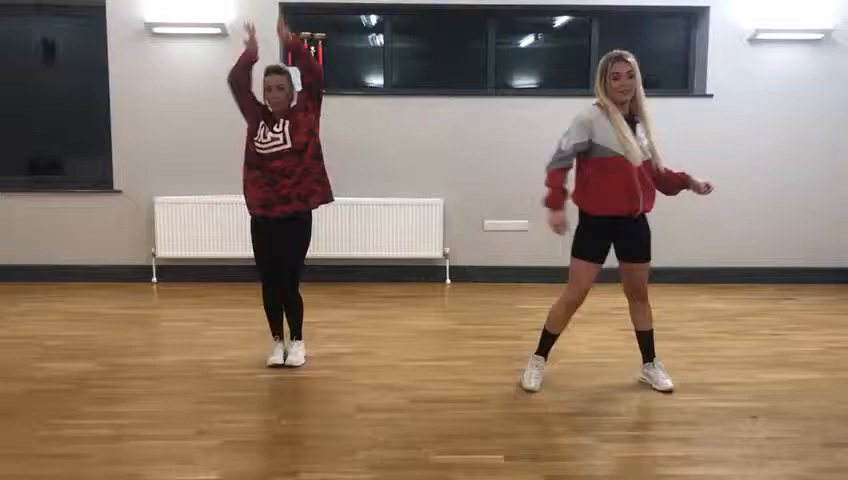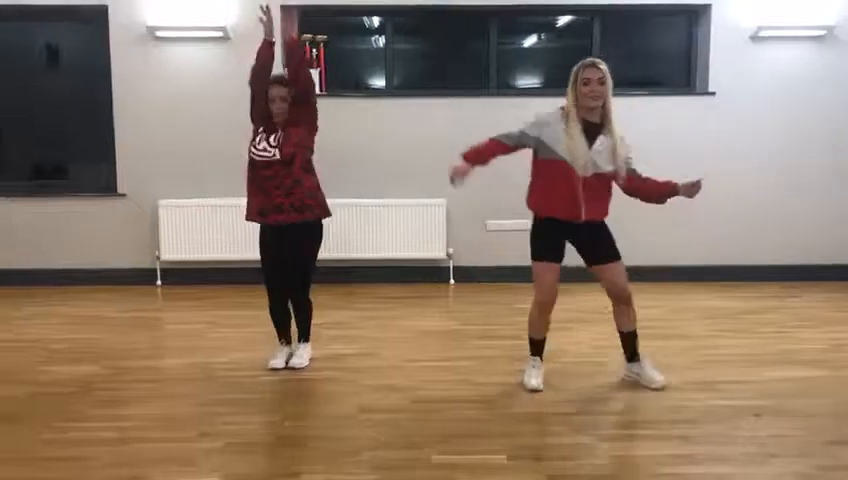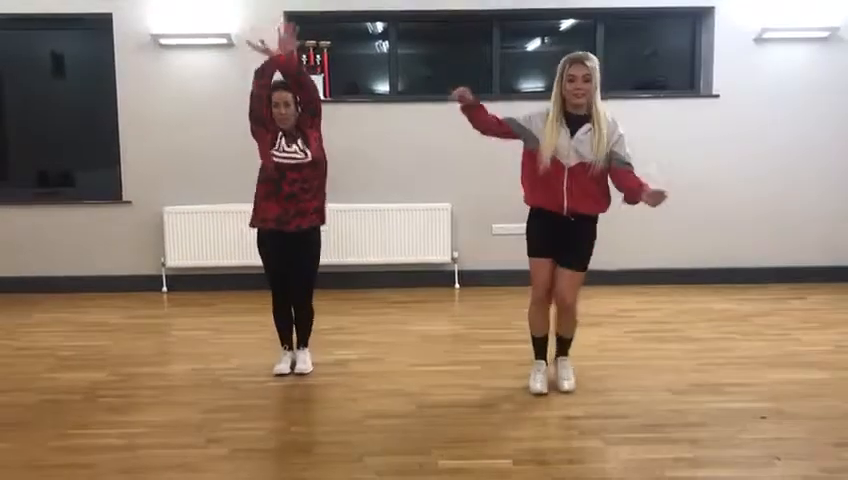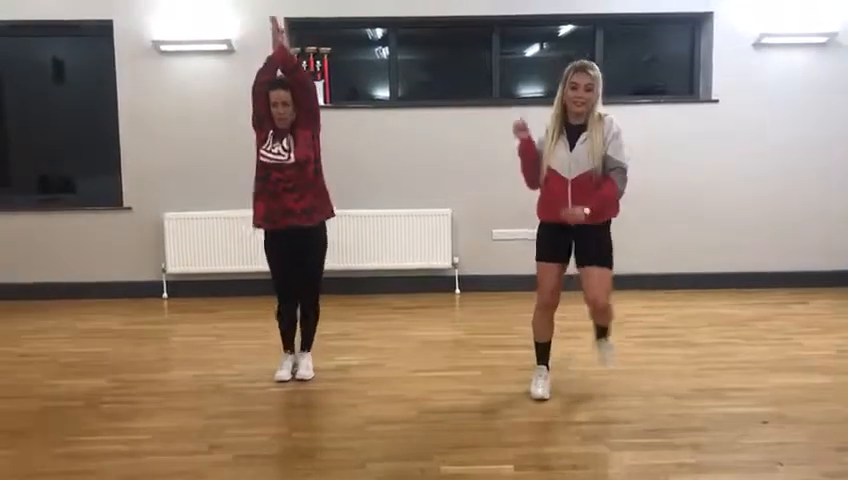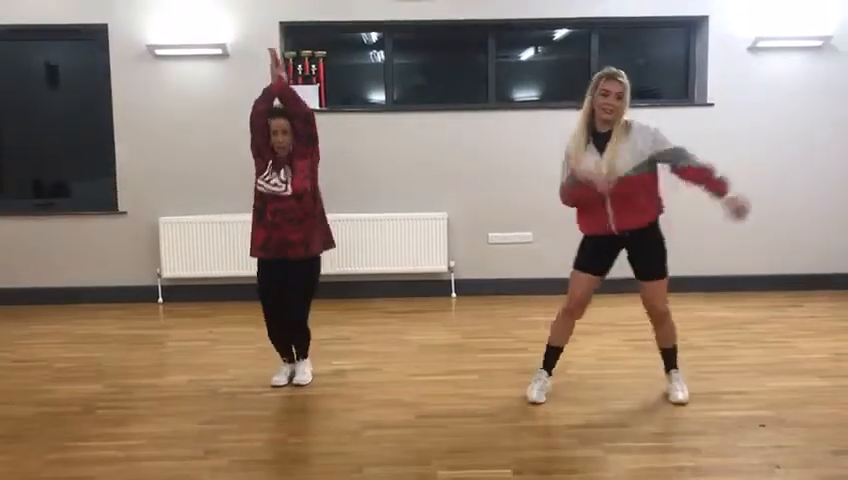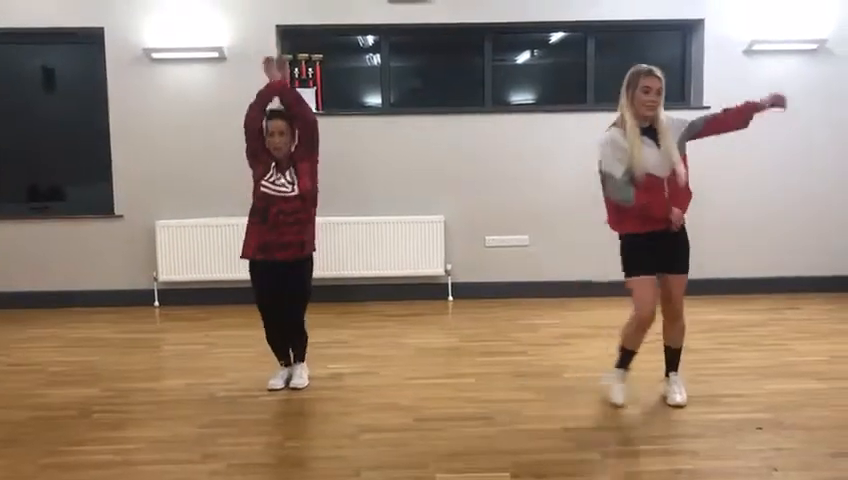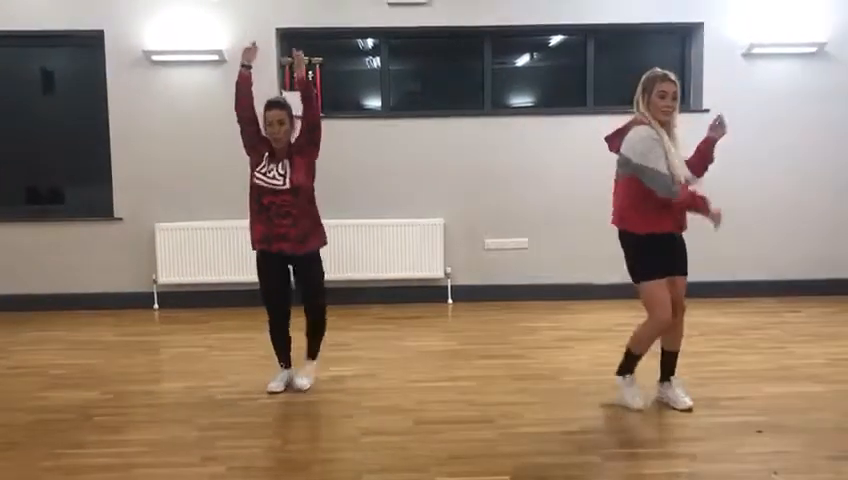
dt=0.3s
person 1, frame 1
left shoulder: (304, 114)
right shoulder: (256, 118)
left elbow: (314, 77)
right elbow: (237, 85)
left wrist: (291, 41)
right wrist: (250, 53)
left hip: (297, 213)
right hip: (263, 214)
left knee: (288, 281)
right knee: (269, 282)
left ankle: (297, 341)
right ankle: (278, 342)
person 1, frame 2
left shoulder: (303, 124)
right shoulder: (262, 124)
left elbow: (303, 84)
right elbow: (257, 84)
left wrist: (291, 40)
right wrist: (268, 39)
left hip: (302, 222)
right hip: (269, 222)
left knee: (298, 289)
right knee: (275, 290)
left ankle: (303, 344)
right ankle: (283, 344)
person 1, frame 3
left shoulder: (310, 129)
right shoulder: (264, 132)
left elbow: (310, 91)
right elbow: (258, 92)
left wrist: (285, 57)
right wrist: (274, 57)
left hip: (306, 227)
right hip: (271, 229)
left knee: (302, 296)
right knee: (280, 296)
left ankle: (303, 349)
right ankle: (286, 350)
person 1, frame 4
left shoulder: (308, 129)
right shoulder: (264, 131)
left elbow: (306, 88)
right elbow: (258, 90)
left wrist: (285, 52)
right wrist: (275, 53)
left hip: (310, 225)
right hip: (276, 228)
left knee: (309, 295)
right knee: (285, 296)
left ankle: (305, 353)
right ankle: (288, 354)
person 1, frame 5
left shoulder: (306, 157)
right shoulder: (263, 158)
left elbow: (305, 118)
right elbow: (256, 117)
left wrist: (282, 83)
right wrist: (273, 83)
left hip: (305, 254)
right hip: (271, 255)
left knee: (296, 317)
right knee: (274, 319)
left ankle: (303, 361)
right ankle: (287, 361)
person 1, frame 6
left shoulder: (305, 160)
right shoulder: (259, 161)
left elbow: (308, 121)
right elbow: (251, 121)
left wrist: (283, 84)
right wrist: (271, 85)
left hip: (298, 255)
right hip: (264, 256)
left knee: (293, 318)
right knee: (271, 320)
left ankle: (300, 364)
right ankle: (284, 365)
person 1, frame 7
left shoulder: (304, 151)
right shoulder: (258, 151)
left elbow: (312, 117)
right elbow: (244, 113)
left wrist: (303, 76)
right wrist: (245, 69)
left hip: (305, 243)
right hip: (268, 246)
left knee: (316, 307)
right knee: (278, 312)
left ankle: (310, 363)
right ankle: (284, 368)
person 2, frame 1
left shoulder: (640, 123)
right shoulder: (591, 119)
right elbow: (559, 161)
left wrist: (686, 182)
right wrist: (555, 205)
left hip: (633, 220)
right hip: (597, 219)
left knee: (638, 293)
right knee: (574, 296)
left ankle: (650, 365)
right ankle: (538, 360)
person 2, frame 2
left shoulder: (613, 137)
right shoulder: (550, 123)
left elbow: (631, 182)
right elbow: (507, 141)
left wrist: (674, 189)
right wrist: (470, 161)
left hip: (592, 224)
right hip: (550, 222)
left knee: (622, 293)
right knee: (545, 300)
left ankle: (634, 363)
right ankle: (535, 361)
person 2, frame 3
left shoulder: (608, 126)
right shoulder: (542, 120)
left elbow: (622, 171)
right elbow: (496, 127)
left wrist: (642, 192)
right wrist: (469, 103)
left hip: (582, 221)
right hip: (543, 217)
left knee: (566, 299)
right knee: (540, 295)
left ankle: (563, 360)
right ankle: (540, 364)
person 2, frame 4
left shoulder: (608, 130)
right shoulder: (551, 132)
left elbow: (617, 178)
right elbow: (534, 180)
left wrist: (589, 208)
right wrist: (525, 144)
left hip: (594, 226)
right hip: (553, 225)
left knee: (598, 300)
right knee: (546, 300)
left ankle: (602, 338)
right ankle: (542, 369)
person 2, frame 5
left shoulder: (640, 135)
right shoulder: (576, 144)
left elbow: (683, 161)
right elbow: (566, 194)
left wrist: (723, 192)
right wrist: (590, 187)
left hip: (643, 233)
right hip: (599, 235)
left knee: (658, 311)
right knee: (571, 306)
left ankle: (673, 373)
right ankle: (544, 375)
person 2, frame 6
left shoulder: (670, 128)
right shoulder: (614, 139)
left elbow: (716, 122)
right elbow: (619, 194)
left wrist: (760, 106)
right wrist: (665, 211)
left hip: (673, 231)
right hip: (637, 234)
left knee: (674, 309)
right knee: (645, 312)
left ankle: (672, 376)
right ankle: (620, 372)
person 2, frame 7
left shoulder: (663, 134)
right shoulder: (643, 137)
left elbow: (687, 174)
right elbow: (668, 188)
left wrist: (710, 141)
right wrist: (707, 207)
left hip: (668, 234)
right hip: (642, 236)
left knee: (677, 311)
right knee: (661, 316)
left ankle: (667, 383)
right ankle: (626, 375)
